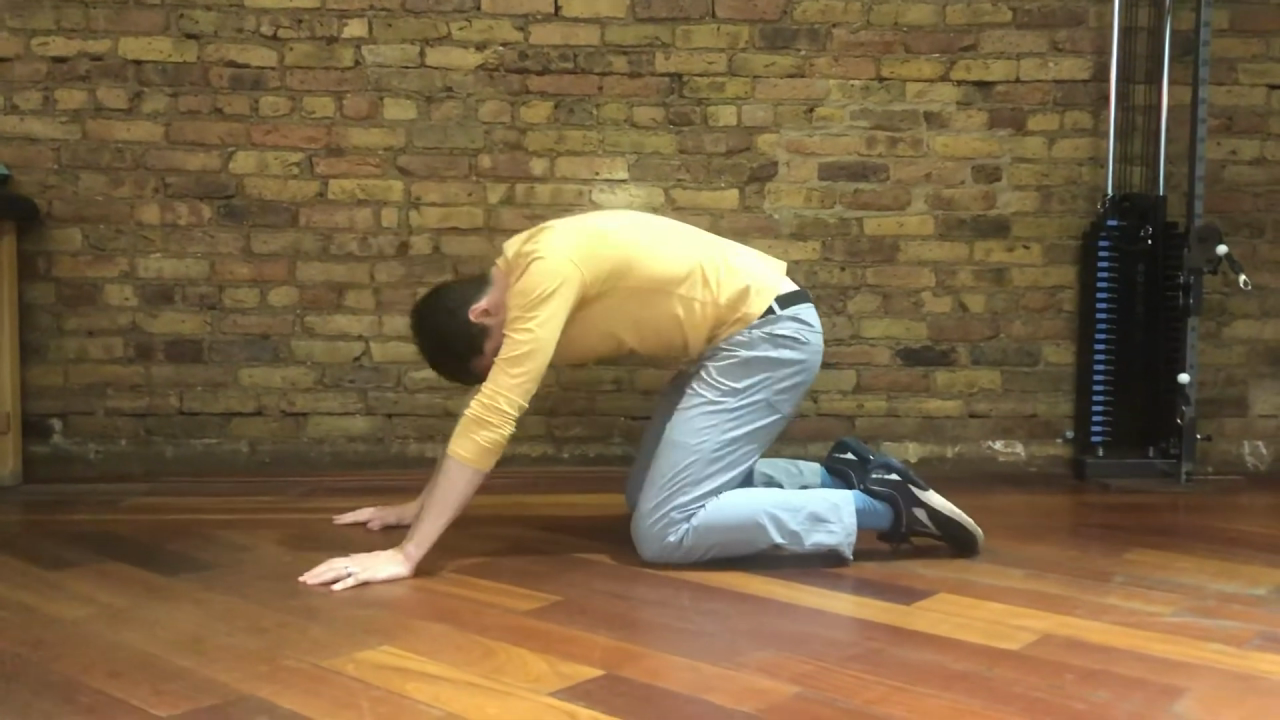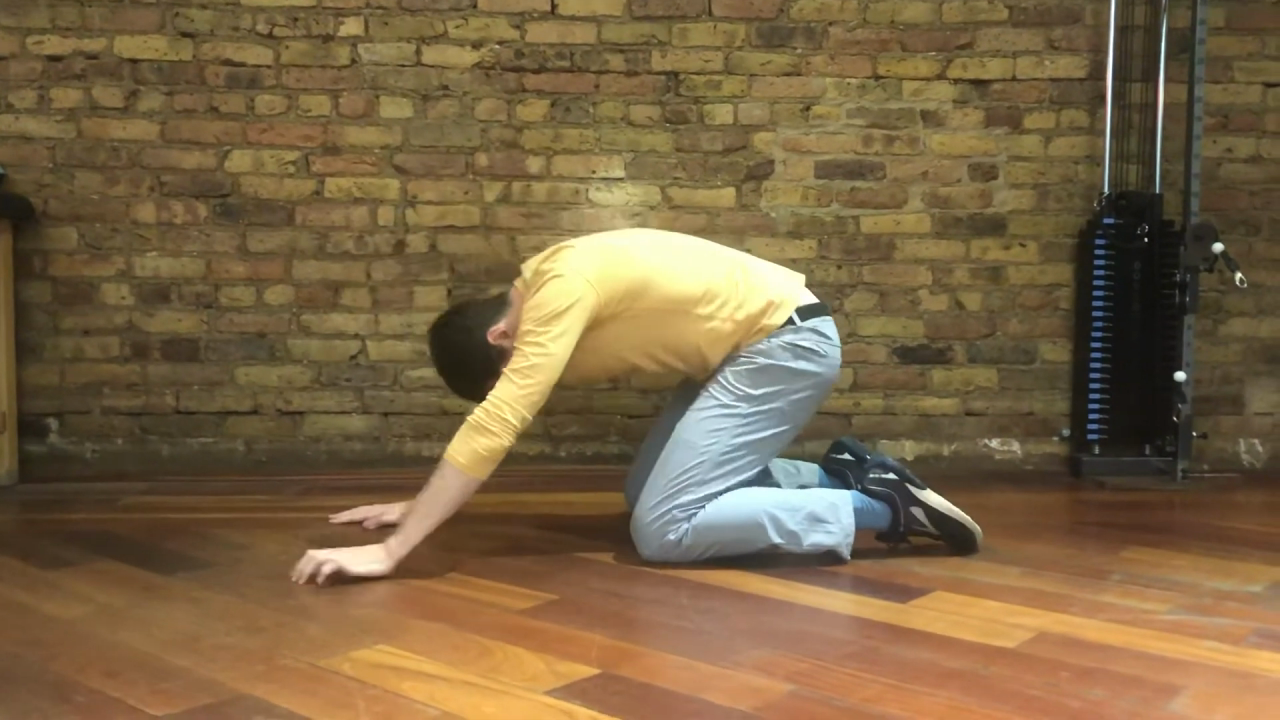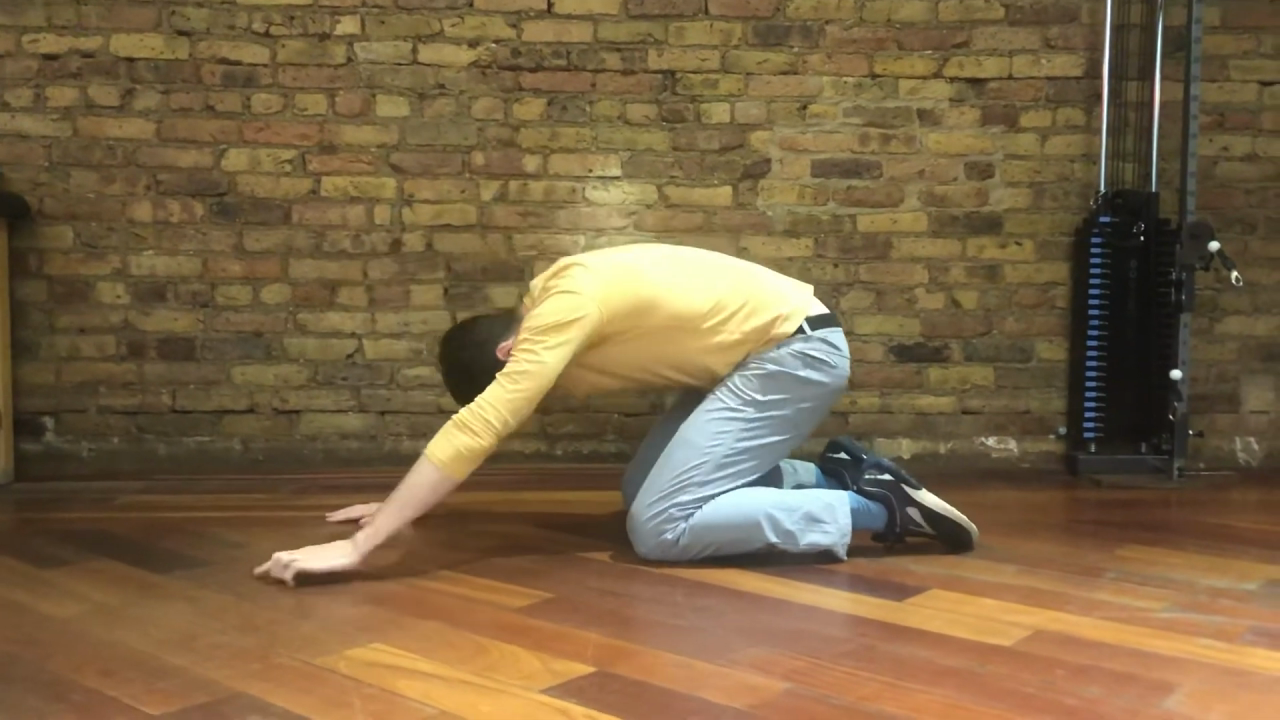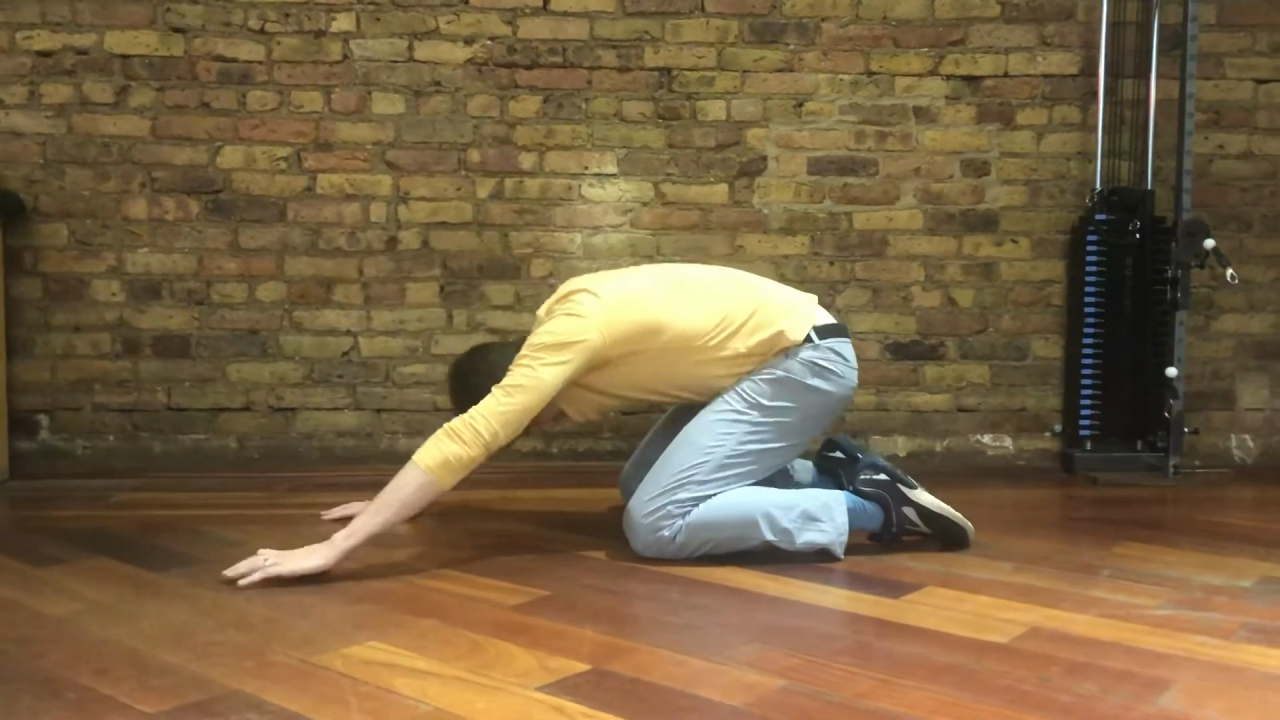
dt=0.2s
person 1, frame 1
left shoulder: (545, 269)
right shoulder: (528, 271)
left elbow: (493, 415)
right elbow: (488, 407)
left wrist: (406, 554)
right wrist: (417, 506)
left hip: (771, 331)
right hip: (737, 333)
left knee: (663, 531)
right knee: (651, 493)
left ankle: (879, 508)
right ankle: (838, 477)
person 1, frame 2
left shoulder: (562, 288)
right shoulder: (546, 295)
left elbow: (495, 425)
right elbow: (493, 413)
left wrist: (389, 552)
right wrist: (414, 506)
left hip: (790, 341)
right hip: (752, 341)
left knee: (662, 528)
right knee: (646, 492)
left ankle: (875, 508)
right ankle: (835, 476)
person 1, frame 3
left shoulder: (568, 303)
right shoulder: (557, 306)
left elbow: (478, 427)
right elbow: (483, 419)
left wrist: (355, 548)
right wrist: (395, 507)
left hip: (800, 350)
right hip: (762, 348)
left knee: (660, 526)
right knee: (645, 490)
left ankle: (872, 508)
right ankle: (835, 476)
person 1, frame 4
left shoulder: (574, 328)
right shoulder: (566, 327)
left elbow: (470, 438)
right elbow: (476, 432)
left wrist: (331, 550)
right wrist: (384, 506)
left hip: (809, 360)
right hip: (772, 357)
left knee: (655, 522)
right knee: (642, 486)
left ankle: (868, 508)
right ankle: (829, 472)
